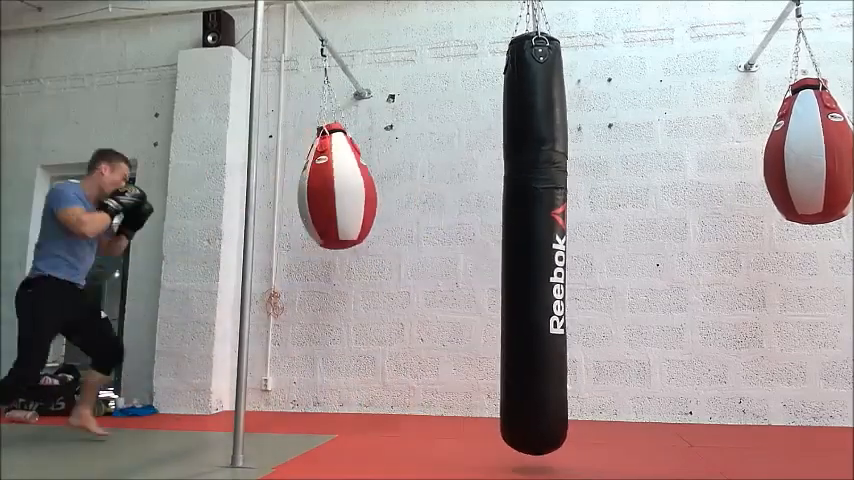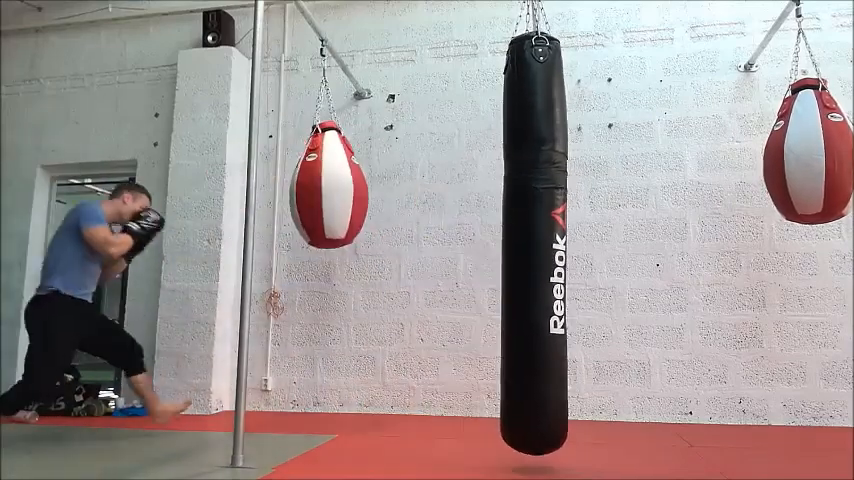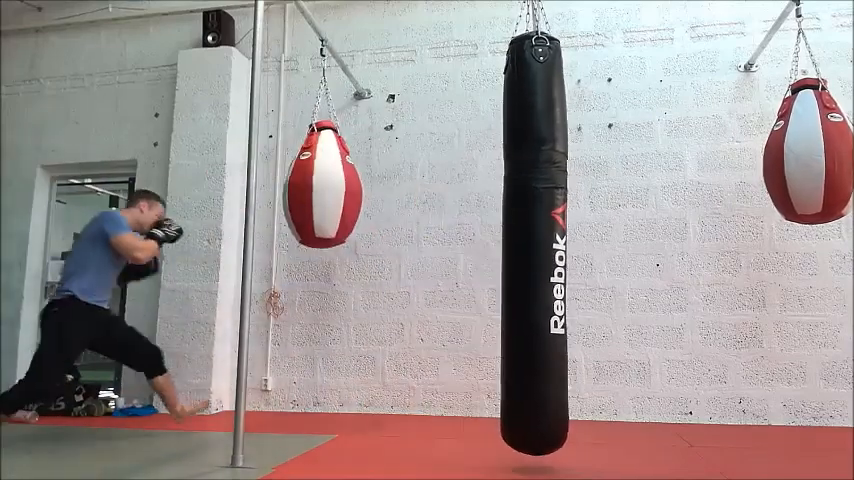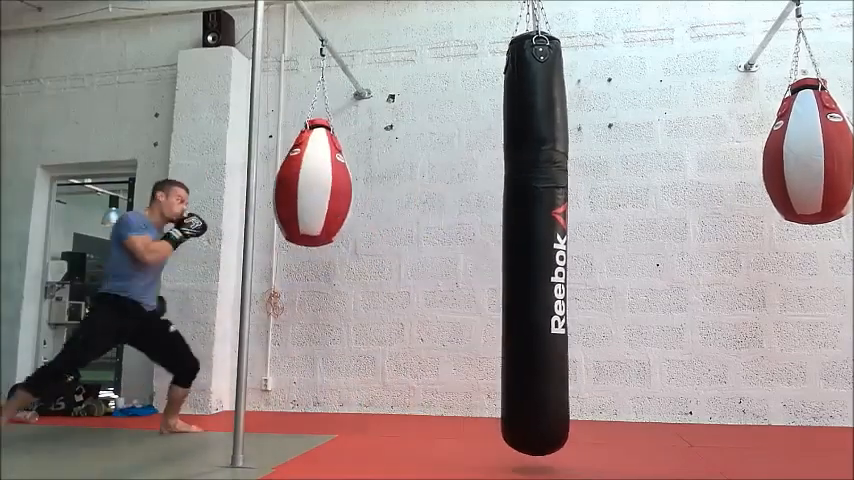
dt=0.1s
person 1, frame 1
left shoulder: (96, 206)
right shoulder: (65, 192)
left elbow: (111, 250)
right elbow: (85, 227)
left wrist: (129, 228)
right wrist: (114, 206)
left hip: (70, 294)
right hip: (44, 293)
left knee: (111, 351)
right knee: (26, 372)
left ankle: (82, 412)
person 1, frame 2
left shoulder: (105, 226)
right shoulder: (88, 210)
left elbow: (107, 273)
right elbow: (110, 249)
left wrist: (130, 249)
right wrist: (136, 228)
left hip: (80, 309)
right hip: (55, 308)
left knee: (129, 352)
right knee: (40, 385)
left ankle: (157, 410)
person 1, frame 3
left shoulder: (126, 234)
right shoulder: (111, 219)
right elbow: (139, 254)
right wrist: (160, 236)
left hip: (96, 314)
right hip: (69, 313)
left knee: (150, 356)
right knee: (43, 383)
left ankle: (177, 409)
person 1, frame 4
left shoulder: (154, 231)
right shoulder: (130, 221)
right elbow: (149, 255)
right wrist: (179, 233)
left hip: (144, 316)
right hip: (117, 308)
left knee: (187, 365)
right knee: (64, 365)
left ankle: (170, 420)
